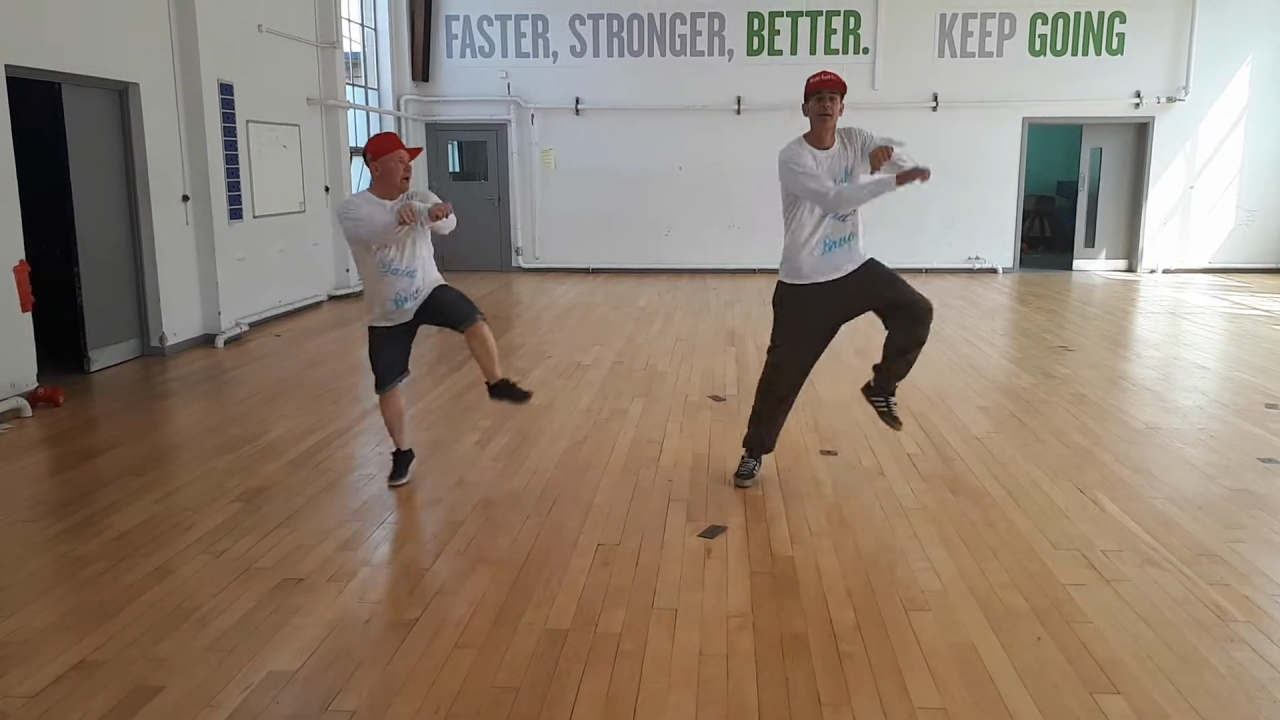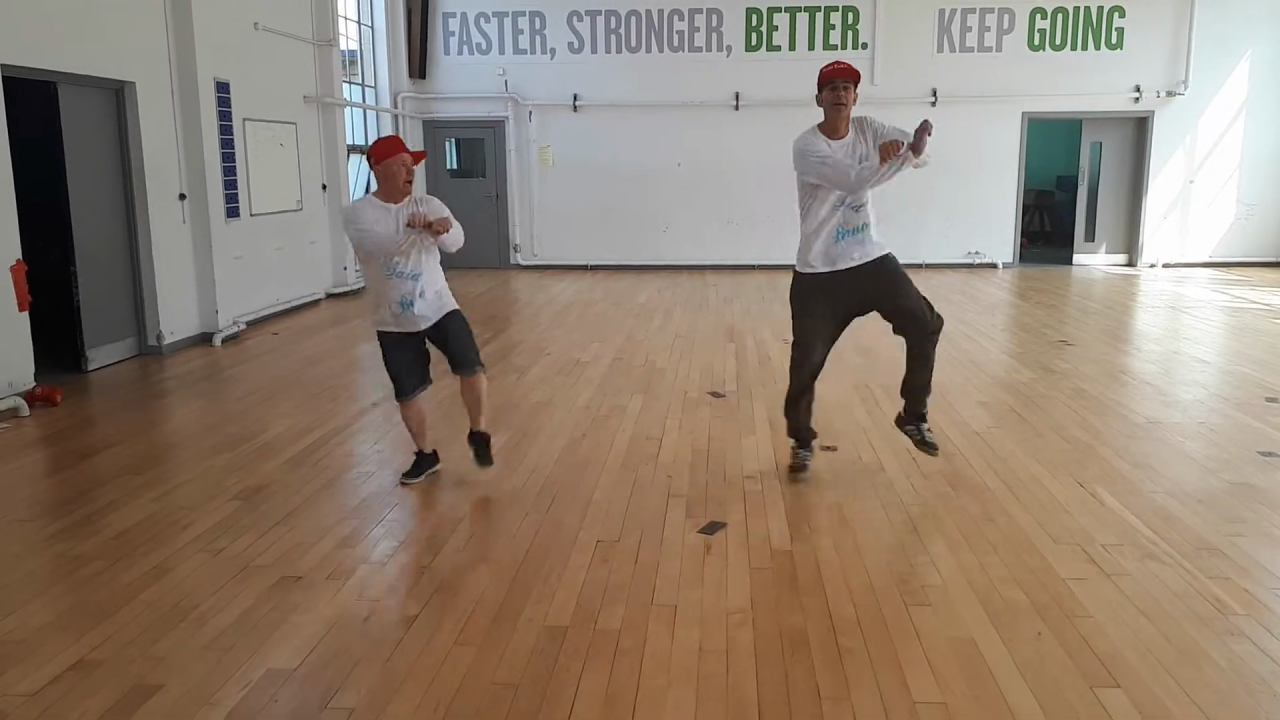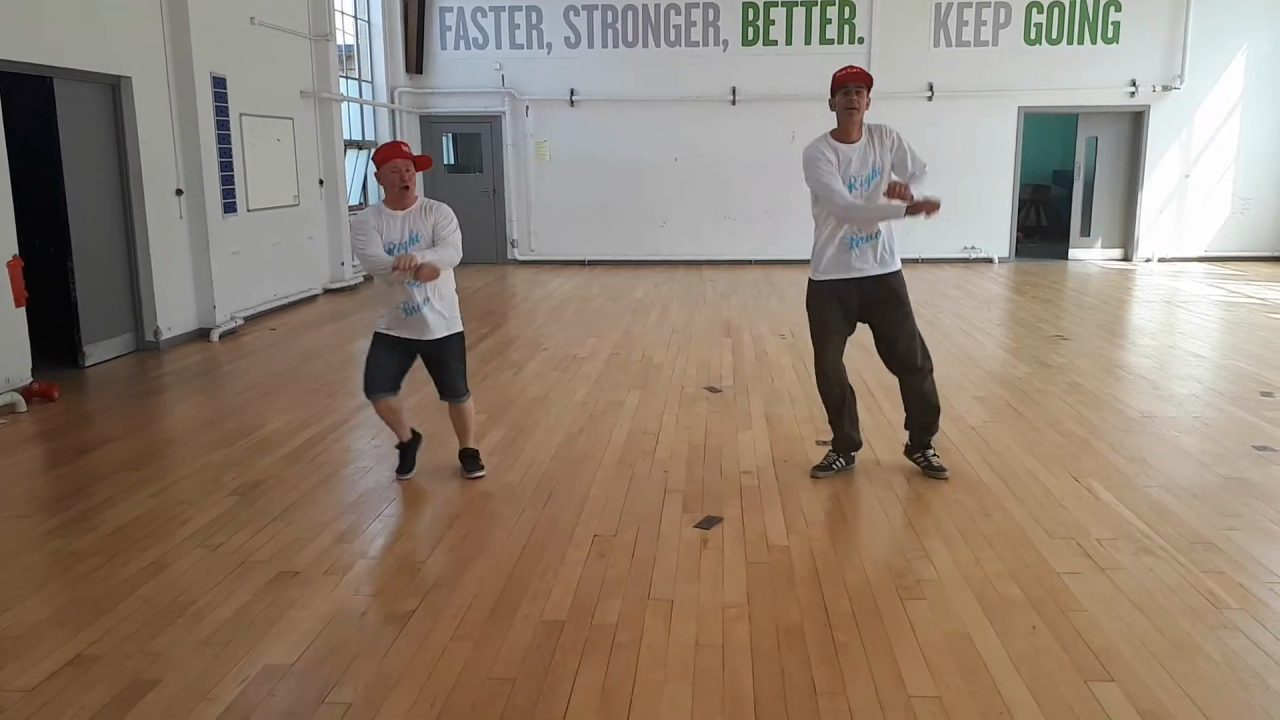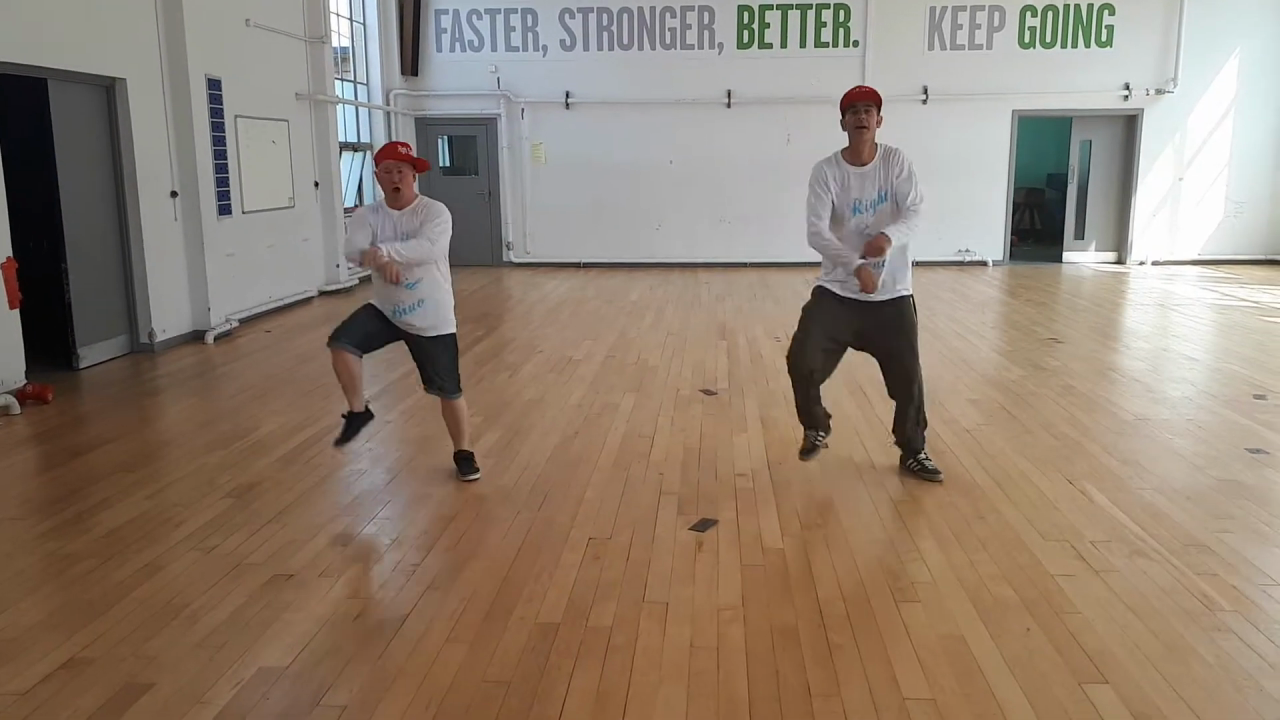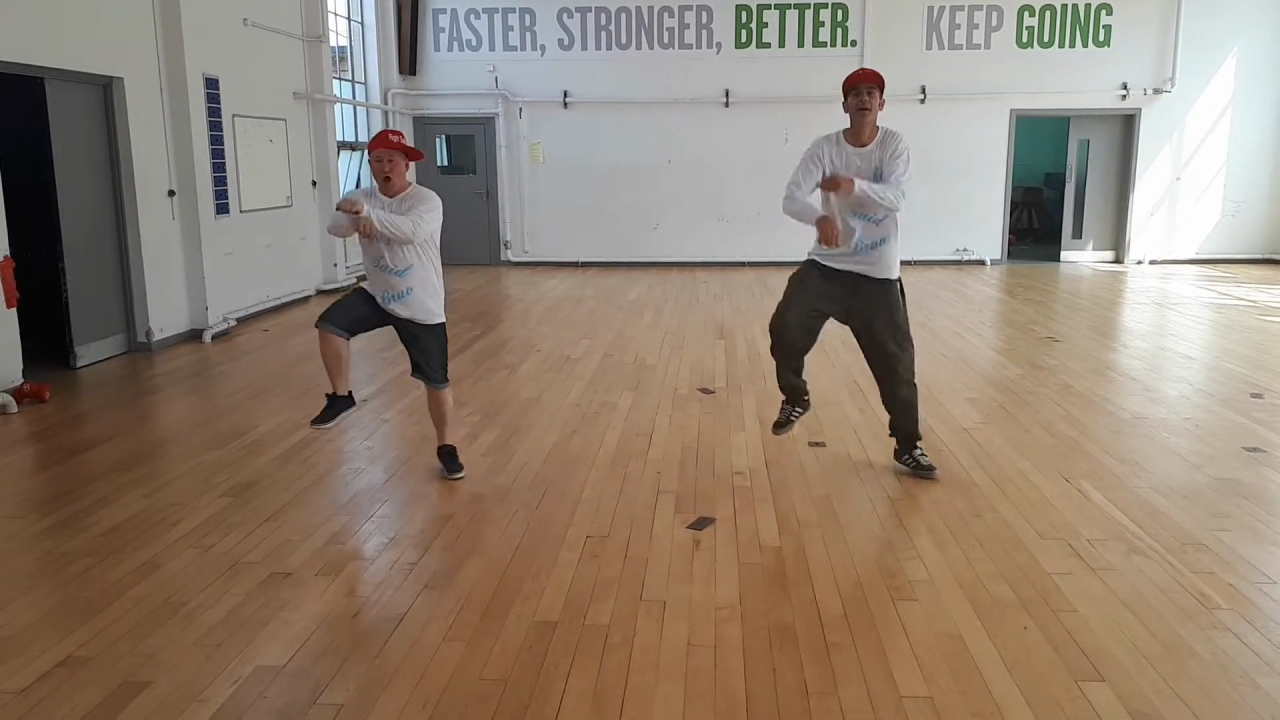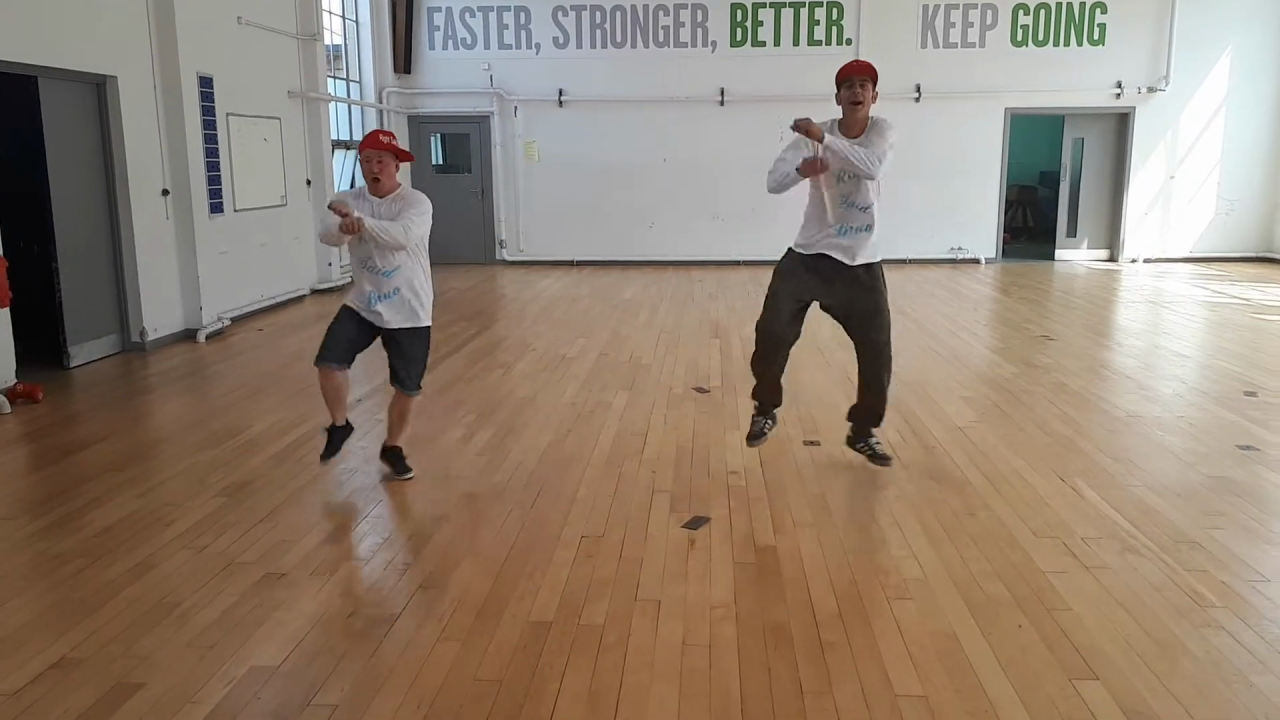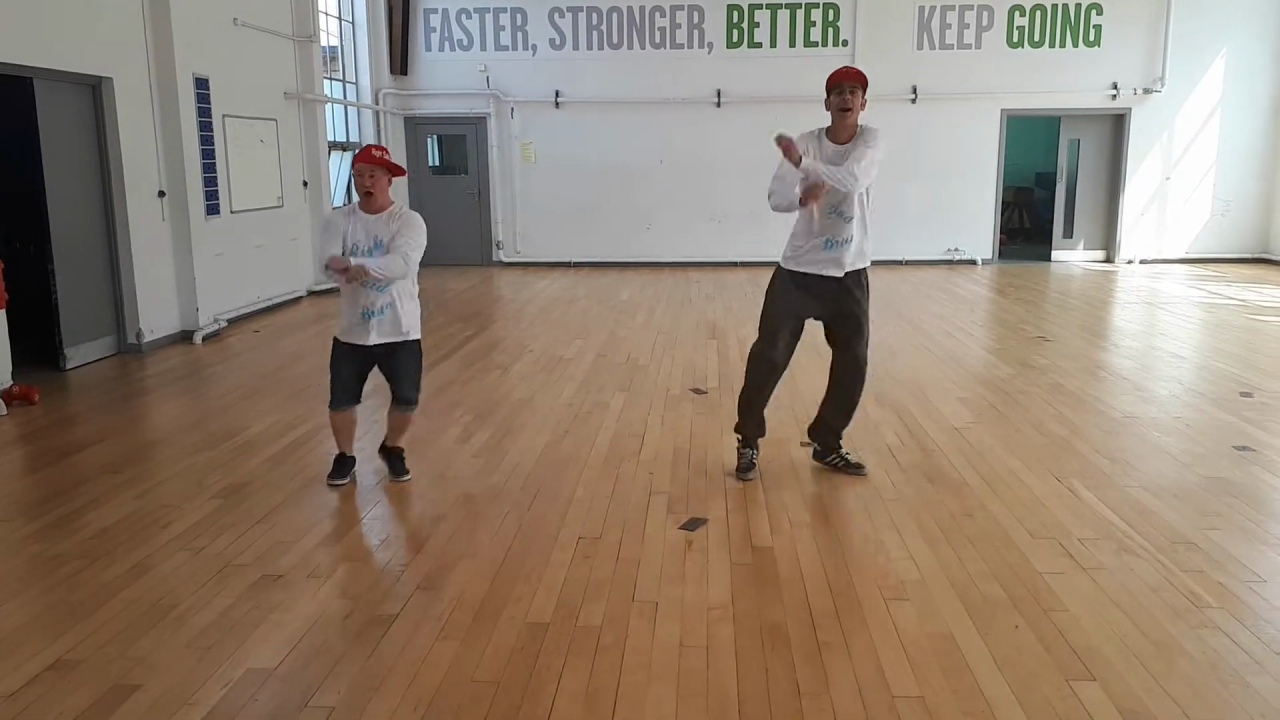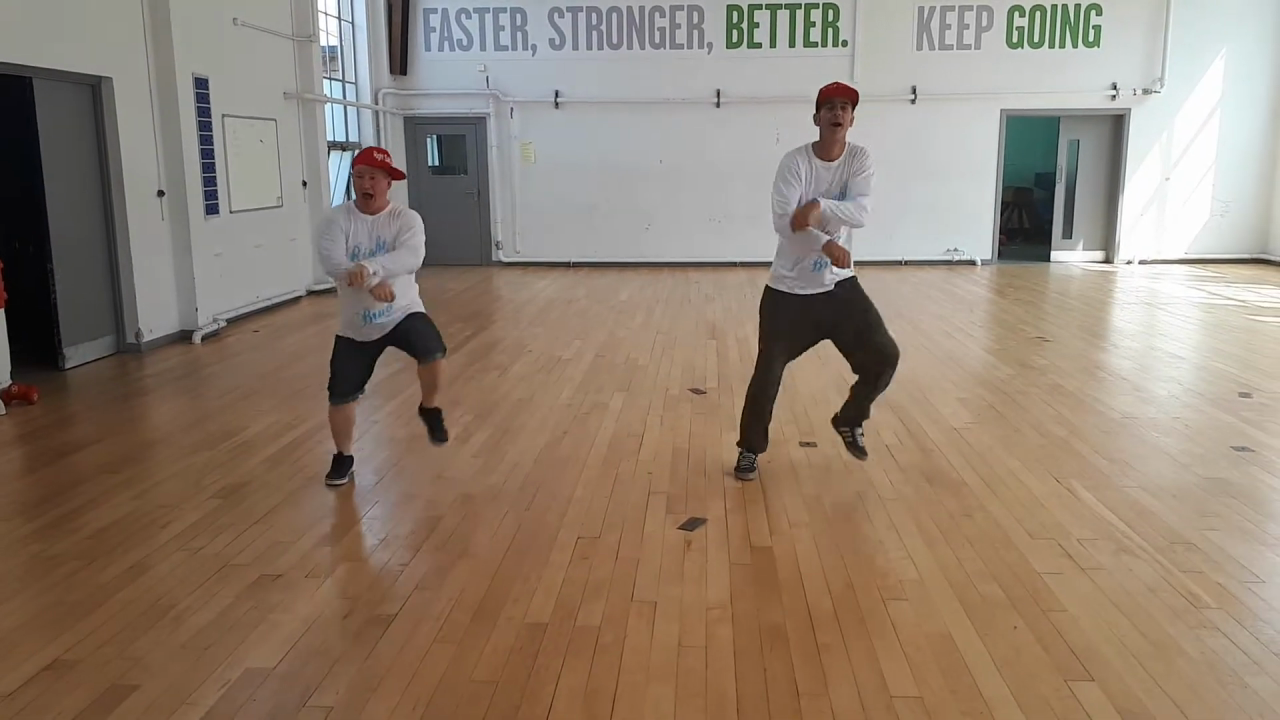
dt=0.1s
person 1, frame 1
left shoulder: (854, 140)
right shoulder: (791, 156)
left elbow: (903, 160)
right elbow: (834, 199)
left wrist: (894, 158)
right wrist: (895, 179)
left hip: (853, 267)
right hip: (802, 279)
left knee: (916, 314)
right knee: (782, 370)
left ankle: (882, 389)
right ankle: (755, 451)
person 1, frame 2
left shoulder: (869, 129)
right shoulder: (807, 146)
left elbow: (917, 146)
right elbow: (853, 181)
left wrist: (913, 143)
right wrist: (906, 153)
left hip: (870, 257)
right hip: (819, 269)
left knee: (925, 326)
right knee: (805, 361)
left ankle: (914, 416)
right ankle: (801, 440)
person 1, frame 3
left shoulder: (887, 138)
right shoulder: (818, 153)
left elbow: (923, 174)
right elbow: (841, 207)
left wrist: (905, 184)
right wrist: (905, 207)
left hip: (883, 274)
right hip: (831, 278)
left knee: (913, 362)
right knee: (829, 369)
left ankle: (922, 445)
right ankle: (844, 448)
person 1, frame 4
left shoulder: (897, 161)
right shoulder: (825, 171)
left elbow: (913, 213)
right elbow: (817, 233)
left wrist: (889, 237)
right wrist: (855, 267)
left hip: (891, 293)
right hip: (837, 290)
left knee: (907, 379)
right knee: (803, 361)
left ankle: (913, 451)
right ankle: (816, 425)
person 1, frame 5
left shoulder: (894, 143)
right shoulder: (823, 148)
left elbow: (893, 195)
right elbow: (792, 201)
left wrist: (855, 187)
right wrist: (821, 218)
left hip: (880, 274)
right hip: (827, 266)
left knee: (896, 363)
right knee: (787, 332)
left ankle: (909, 445)
right ankle: (795, 395)
person 1, frame 6
left shoulder: (883, 130)
right shoulder: (809, 136)
left elbow: (871, 168)
right elbow: (774, 181)
left wrist: (824, 138)
right wrist: (805, 168)
left hip: (861, 262)
right hip: (809, 255)
left knee: (877, 349)
right knee: (773, 330)
left ankle: (864, 431)
right ankle: (766, 405)
person 1, frame 7
left shoulder: (870, 140)
right shoulder: (803, 142)
left elbow: (850, 182)
right elbow: (777, 198)
left wrist: (804, 159)
right wrist: (804, 189)
left hip: (849, 271)
right hip: (799, 269)
left knee: (852, 366)
right knee: (768, 356)
left ankle: (829, 446)
right ankle: (749, 440)
person 1, frame 8
left shoulder: (859, 158)
right shoulder: (793, 162)
left elbow: (859, 214)
right elbow: (782, 221)
left wrist: (819, 206)
right wrist: (825, 244)
left hip: (839, 283)
right hip: (789, 287)
left knee: (883, 357)
right knee: (768, 372)
left ankle: (850, 421)
right ankle: (750, 448)
person 2, frame 1
left shoulder: (418, 198)
right shoulder: (352, 209)
left elbow: (447, 223)
right elbow: (377, 233)
left wrist: (428, 213)
right wrist: (415, 216)
left hip: (428, 293)
right hip: (386, 313)
left knee: (473, 323)
right knee: (388, 387)
left ankle: (499, 384)
right ankle: (401, 453)
person 2, frame 2
left shoulder: (428, 205)
right shoulder: (358, 212)
left elbow: (456, 240)
right elbow: (379, 245)
left wrist: (440, 228)
right wrist: (422, 227)
left hip: (437, 307)
right hip: (395, 320)
left knee: (471, 371)
right knee: (408, 394)
left ankle: (479, 434)
right ankle: (425, 455)
person 2, frame 3
left shoulder: (438, 212)
right shoulder: (366, 221)
left elbow: (452, 253)
right elbow: (371, 262)
left wrist: (417, 261)
right wrist: (407, 266)
left hip: (441, 322)
right hip: (394, 325)
left knee: (457, 395)
right knee: (379, 392)
left ankle: (469, 451)
right ankle: (407, 441)
person 2, frame 4
left shoulder: (435, 212)
right shoulder: (367, 215)
left elbow: (428, 248)
right elbow: (354, 249)
left wrist: (382, 251)
right wrist: (374, 259)
left hip: (434, 320)
right hip: (384, 311)
left knee: (449, 391)
right knee: (341, 345)
left ankle: (463, 453)
right ankle: (358, 412)
person 2, frame 5
left shoulder: (427, 201)
right shoulder: (360, 199)
left elbow: (410, 230)
right elbow: (336, 226)
left wrist: (365, 212)
right wrist: (355, 221)
left hip: (423, 306)
right hip: (376, 295)
left knee: (435, 382)
right knee: (330, 327)
left ankle: (446, 447)
right ankle: (340, 397)
person 2, frame 6
left shoulder: (417, 203)
right shoulder: (349, 201)
left elbow: (402, 236)
right elbow: (329, 235)
left wrist: (357, 218)
right wrist: (345, 225)
left hip: (409, 310)
right hip: (363, 304)
left knee: (406, 388)
right knee: (329, 365)
left ankle: (393, 448)
right ankle: (339, 426)
person 2, frame 7
left shoulder: (409, 222)
right shoulder: (338, 220)
left elbow: (403, 264)
right elbow: (332, 263)
left wrist: (353, 265)
right wrist: (346, 270)
left hip: (399, 329)
right hip: (352, 330)
left knee: (405, 402)
right knee: (342, 403)
left ankle: (393, 449)
right ankle: (345, 458)
person 2, frame 8
left shoulder: (407, 219)
right shoulder: (336, 220)
left elbow: (412, 257)
right elbow: (332, 263)
left wrist: (369, 270)
right wrist: (370, 282)
left hip: (404, 314)
right hip: (356, 325)
left knee: (433, 354)
right knee: (341, 397)
left ankle: (430, 409)
right ankle: (343, 457)
